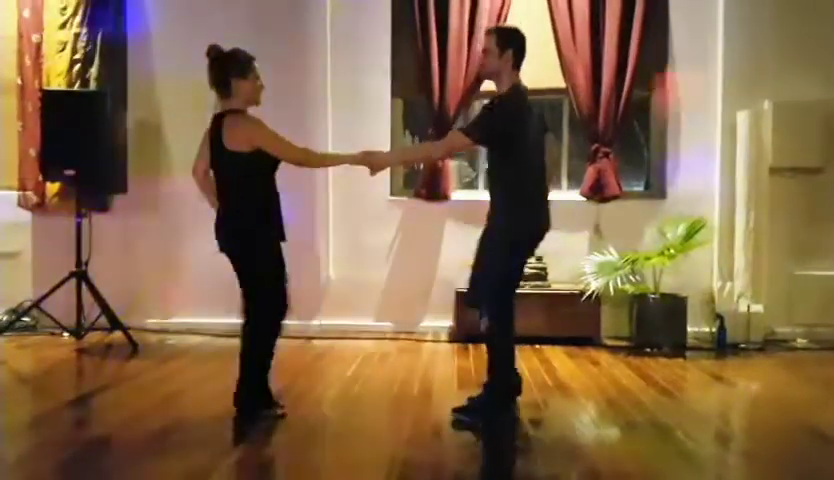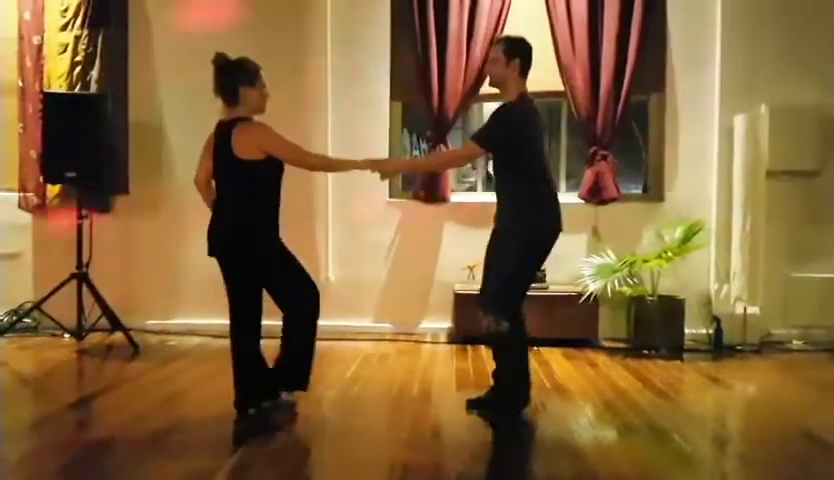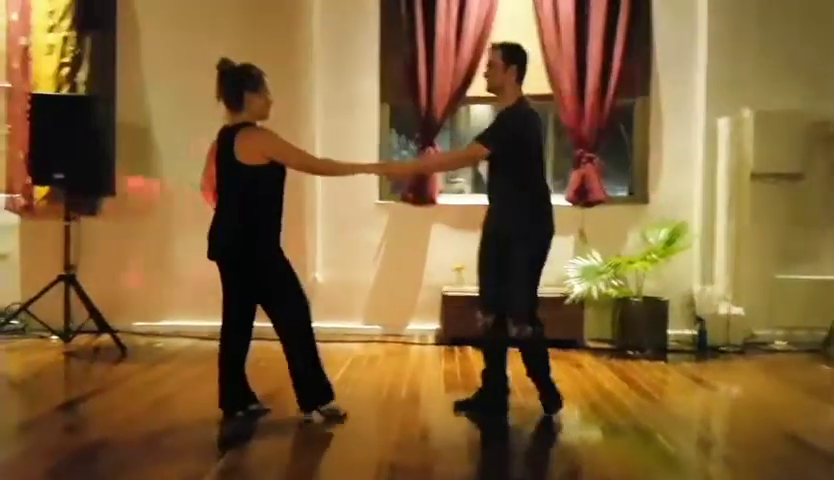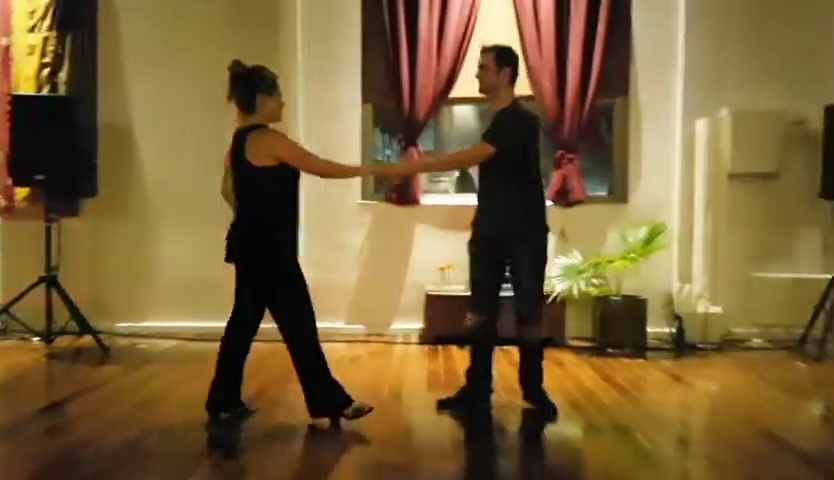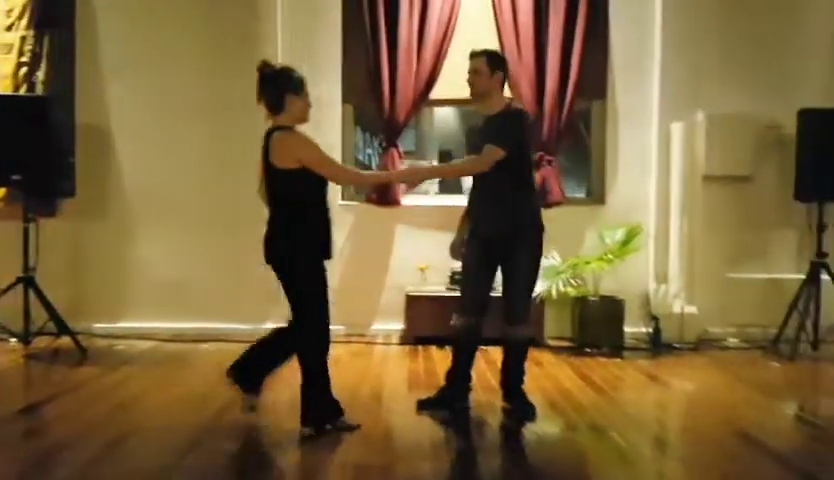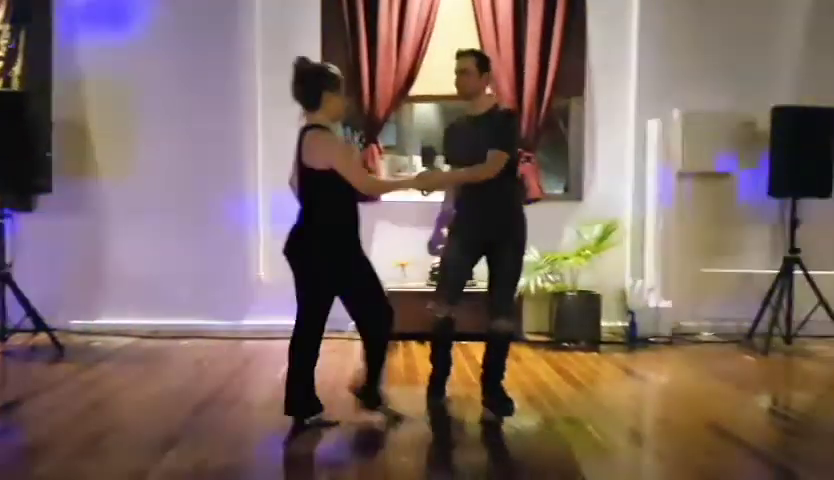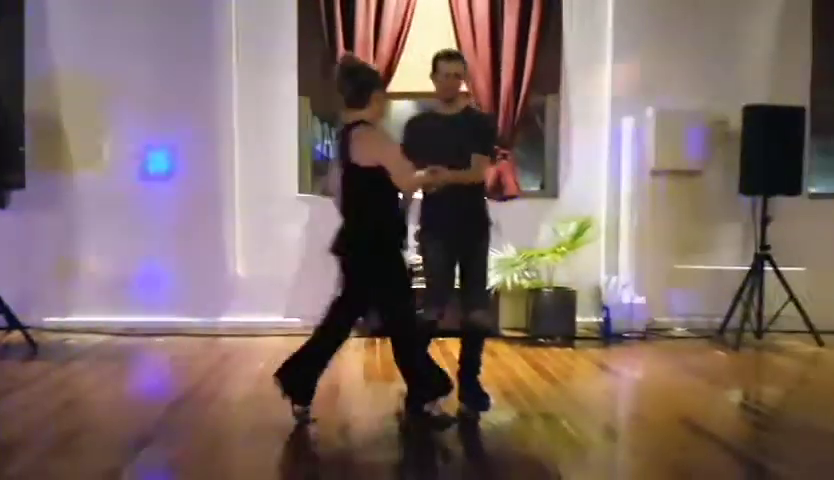
dt=0.2s
person 1, frame 1
left shoulder: (504, 107)
right shoulder: (520, 103)
left elbow: (448, 147)
right elbow: (538, 158)
left wrist: (389, 158)
left hip: (513, 220)
right hip: (521, 216)
left knee: (493, 301)
right knee: (492, 298)
left ankle: (499, 395)
right ankle: (502, 387)
person 1, frame 2
left shoulder: (512, 115)
right shoulder: (519, 112)
left elbow: (460, 156)
left wrist: (401, 166)
left hip: (531, 225)
right hip: (516, 222)
left knee: (503, 305)
right knee: (497, 303)
left ankle: (515, 389)
right ankle: (507, 390)
person 1, frame 3
left shoulder: (517, 119)
right shoulder: (513, 117)
left elbow: (466, 157)
left wrist: (408, 168)
left hip: (528, 229)
right hip: (501, 226)
left knee: (521, 312)
right knee: (491, 309)
left ankle: (544, 386)
right ankle: (493, 391)
person 1, frame 4
left shoulder: (519, 120)
right shoulder: (500, 121)
left elbow: (471, 157)
left wrist: (415, 166)
right wrist: (470, 218)
left hip: (525, 231)
right hip: (491, 229)
left knee: (528, 313)
right knee: (481, 311)
left ankle: (533, 389)
right ankle: (476, 388)
person 1, frame 5
left shoulder: (515, 121)
right shoulder: (483, 126)
left elbow: (483, 164)
left wrist: (429, 172)
right wrist: (462, 231)
left hip: (520, 233)
right hip: (483, 233)
left knee: (517, 315)
right knee: (468, 312)
left ankle: (513, 391)
right ankle: (456, 389)
person 1, frame 6
left shoulder: (505, 120)
right shoulder: (454, 129)
left elbow: (491, 169)
left wrist: (442, 177)
left hip: (505, 229)
right hip: (465, 228)
left knee: (502, 311)
right knee: (444, 302)
left ankle: (492, 385)
right ankle: (437, 380)
person 1, frame 7
left shoulder: (479, 122)
right shoulder: (417, 125)
left elbow: (478, 172)
left wrist: (448, 176)
left hip: (473, 226)
right hip: (434, 227)
left knee: (476, 306)
right knee: (436, 302)
left ankle: (469, 380)
person 2, frame 1
left shoulder: (220, 124)
right shoulder: (244, 124)
left elbow: (200, 171)
right elbow: (298, 157)
right wrist: (351, 159)
left hip: (242, 228)
right hip: (251, 231)
left knee: (265, 307)
right knee: (267, 309)
left ankle: (257, 397)
right ankle: (251, 401)
person 2, frame 2
left shoulder: (221, 132)
right shoulder: (253, 132)
left elbow: (202, 181)
right elbow: (309, 161)
right wrist: (360, 164)
left hip: (230, 235)
right hip: (252, 238)
left knee: (245, 314)
right knee: (304, 299)
left ankle: (254, 397)
right ankle: (281, 386)
person 2, frame 3
left shoulder: (224, 138)
right shoulder: (258, 138)
left elbow: (211, 186)
right elbow: (313, 165)
right wrist: (366, 168)
left hip: (229, 240)
right hip: (254, 244)
left knee: (238, 317)
right knee: (292, 314)
left ankle: (236, 400)
right ankle: (315, 399)
person 2, frame 4
left shoulder: (240, 140)
right shoulder: (268, 140)
left elbow: (231, 191)
right elbow: (322, 169)
right wrist: (371, 170)
left hip: (250, 242)
right hip: (269, 246)
left knee: (245, 319)
right knee: (298, 322)
left ankle: (223, 402)
right ankle: (330, 403)
person 2, frame 5
left shoulder: (274, 139)
right shoulder: (292, 140)
left elbow: (266, 191)
right elbow: (344, 177)
right wrist: (394, 176)
left hip: (289, 244)
right hip: (297, 248)
left knee: (307, 324)
right knee: (313, 328)
left ankle: (256, 379)
right ankle: (319, 415)
person 2, frame 6
left shoulder: (307, 137)
right shoulder: (325, 139)
left elbow: (298, 185)
right elbow: (366, 185)
right wrist: (412, 181)
left hip: (320, 245)
right hip: (325, 248)
person 2, frame 7
left shoulder: (347, 134)
right shoulder: (373, 136)
left elbow: (340, 190)
right elbow: (407, 182)
right wrist: (431, 174)
left hip: (359, 239)
right hip: (374, 245)
right knee: (400, 320)
